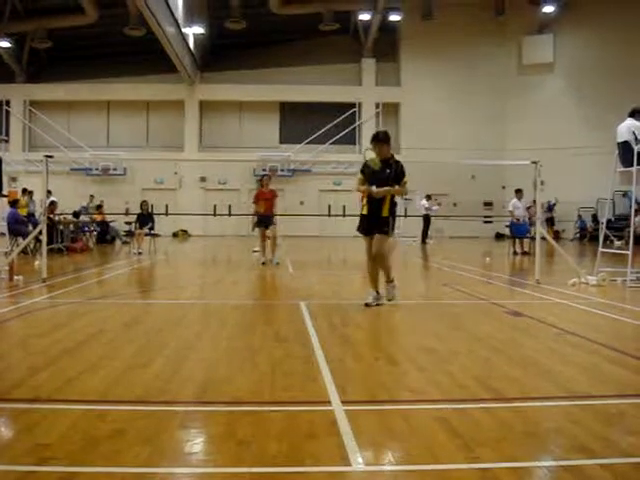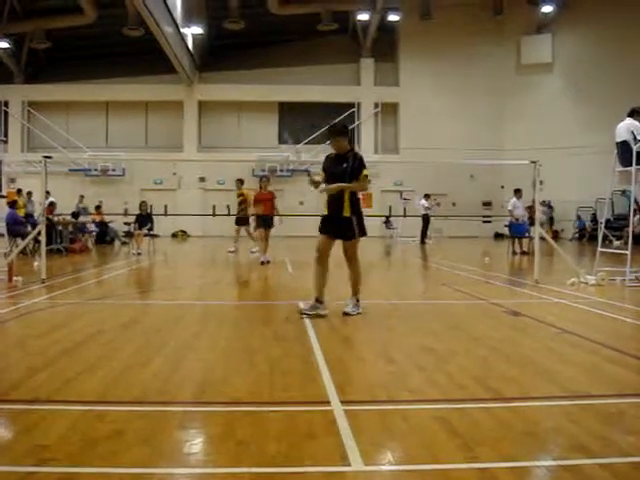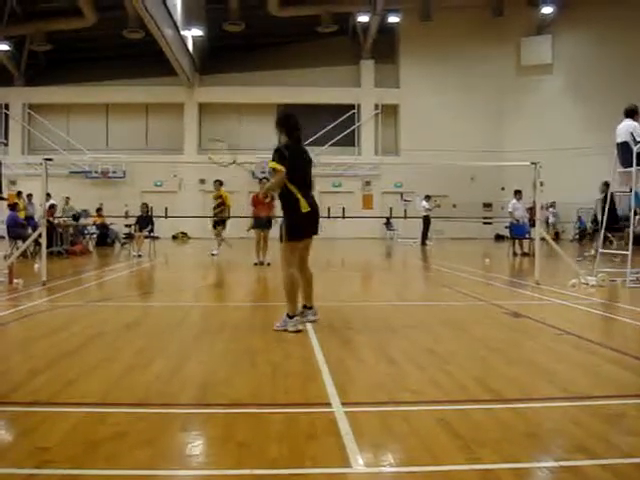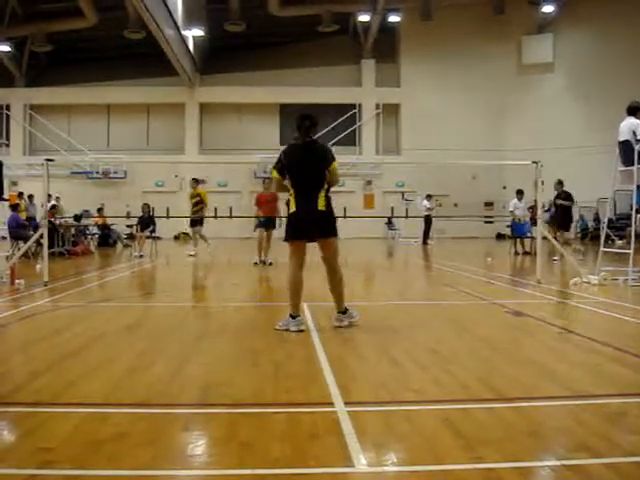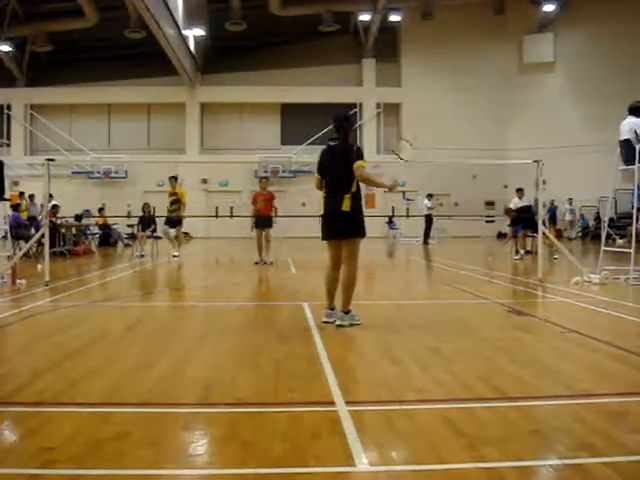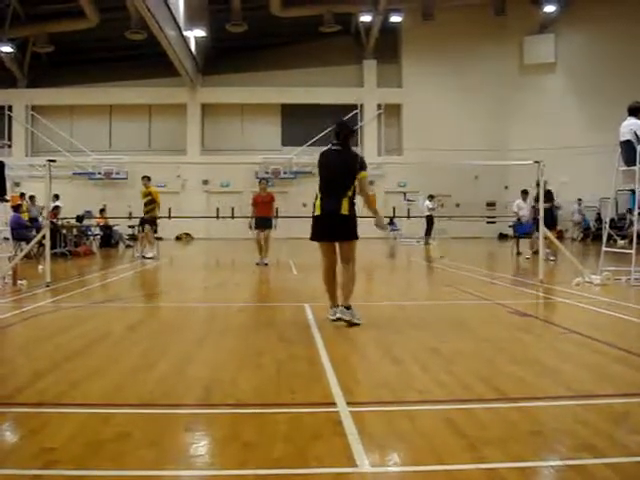
dt=0.7s
person 1, frame 1
left shoulder: (396, 166)
right shoulder: (368, 164)
left elbow: (403, 190)
right elbow: (359, 185)
left wrist: (388, 190)
right wrist: (364, 189)
left hip: (385, 214)
right hip: (368, 213)
left knee: (379, 252)
right knee: (370, 254)
left ankle: (389, 280)
right ankle: (375, 293)
person 1, frame 2
left shoulder: (356, 158)
right shoulder: (329, 159)
left elbow: (364, 185)
left wrist: (341, 185)
right wrist: (317, 182)
left hip: (349, 213)
right hip: (330, 212)
left knee: (350, 257)
right knee: (320, 255)
left ankle: (355, 300)
right ankle: (318, 302)
person 1, frame 3
left shoulder: (281, 150)
right shoulder: (302, 151)
left elbow: (279, 179)
left wrist: (267, 188)
left hip: (295, 211)
right hip: (309, 209)
left knee: (289, 263)
right knee: (301, 262)
left ankle: (292, 317)
right ankle: (308, 309)
person 1, frame 4
left shoulder: (287, 152)
right shoulder: (322, 149)
left elbow: (278, 185)
right elbow: (334, 179)
left hip: (297, 212)
right hip: (321, 209)
left knee: (295, 265)
right knee: (332, 262)
left ankle: (294, 317)
right ankle: (342, 313)
person 1, frame 5
left shoulder: (325, 152)
right shoulder: (353, 150)
left elbow: (319, 185)
right elbow: (361, 175)
right wrist: (387, 185)
left hip: (329, 210)
right hip: (348, 209)
left knee: (334, 262)
right knee: (349, 262)
left ankle: (329, 310)
right ankle: (344, 313)
person 1, frame 6
left shoulder: (324, 156)
right shoulder: (356, 159)
right elbow: (364, 189)
right wrist: (377, 215)
left hip: (322, 212)
right hip: (344, 213)
left knee: (328, 262)
right knee: (348, 262)
left ankle: (334, 307)
right ankle: (345, 307)
